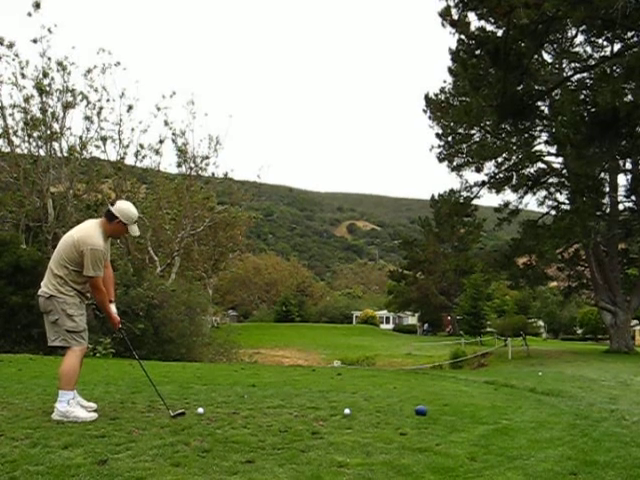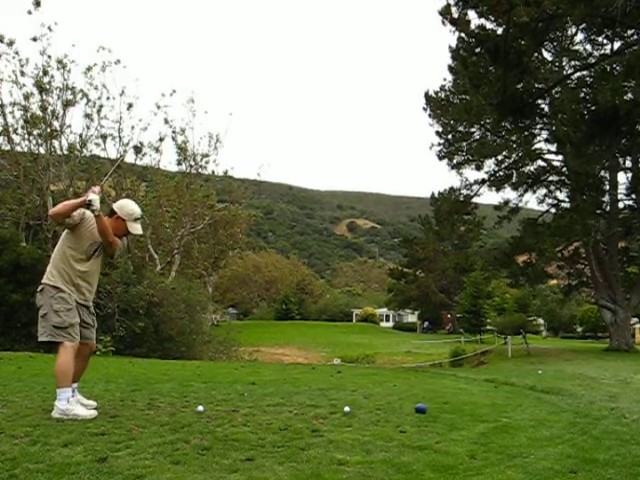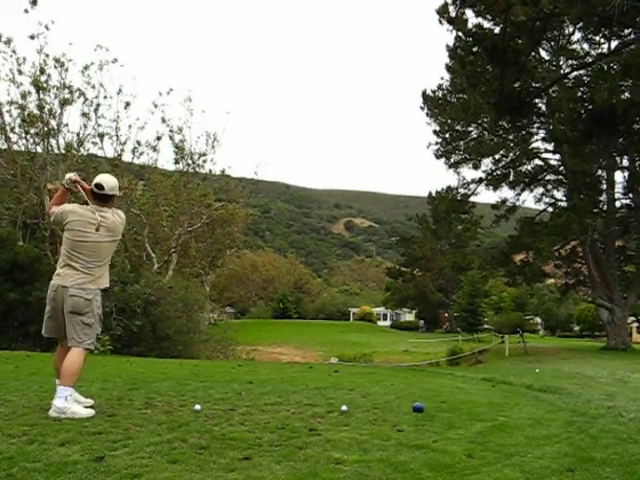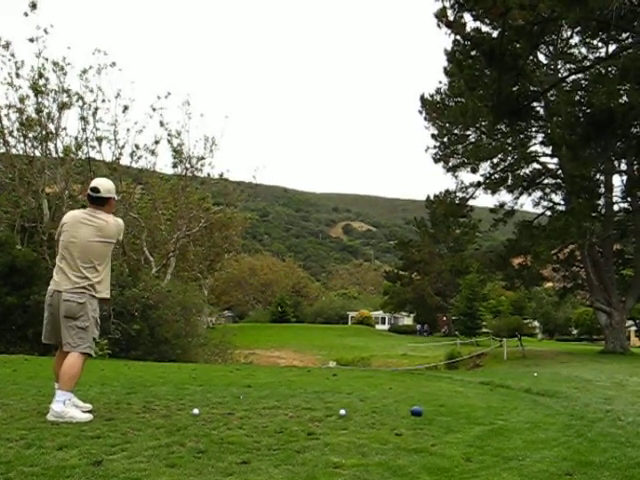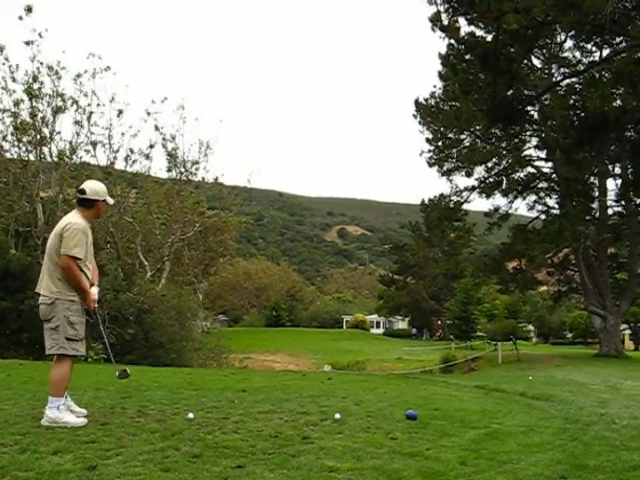
dt=1s
person 1, frame 1
left shoulder: (100, 231)
right shoulder: (93, 243)
left elbow: (107, 269)
right elbow: (96, 287)
left wrist: (112, 304)
right wrist: (110, 315)
left hip: (70, 295)
right hip: (61, 296)
left knee: (80, 347)
right knee: (75, 348)
left ankle: (69, 396)
right ankle: (63, 407)
person 1, frame 2
left shoulder: (117, 239)
right shoulder: (82, 217)
left elbow: (109, 241)
right elbow: (54, 214)
left wrist: (97, 212)
right wrist: (83, 201)
left hip: (82, 297)
right hip: (58, 290)
left knee: (87, 345)
right knee: (69, 344)
left ankle: (70, 394)
right ankle: (63, 404)
person 1, frame 3
left shoulder: (73, 212)
right shoulder: (118, 220)
left elbow: (52, 209)
right elbow: (105, 207)
left wrist: (66, 186)
right wrist: (84, 186)
left hip: (59, 286)
right hip: (84, 292)
left knee: (64, 342)
right knee: (79, 345)
left ankle: (65, 393)
right ankle: (62, 402)
person 1, frame 4
left shoulder: (70, 217)
right shoulder: (115, 225)
left hip: (57, 291)
right hip: (82, 296)
left knee: (64, 347)
right knee: (78, 350)
left ankle: (63, 397)
right ankle: (60, 406)
person 1, frame 5
left shoulder: (77, 223)
right shoulder: (76, 226)
left elbow: (88, 260)
right elbow: (67, 264)
left wrist: (93, 287)
right wrist: (86, 292)
left hip: (62, 297)
right hip: (62, 299)
left knee: (63, 353)
right knee: (64, 354)
left ankle: (62, 402)
right ankle: (54, 411)
